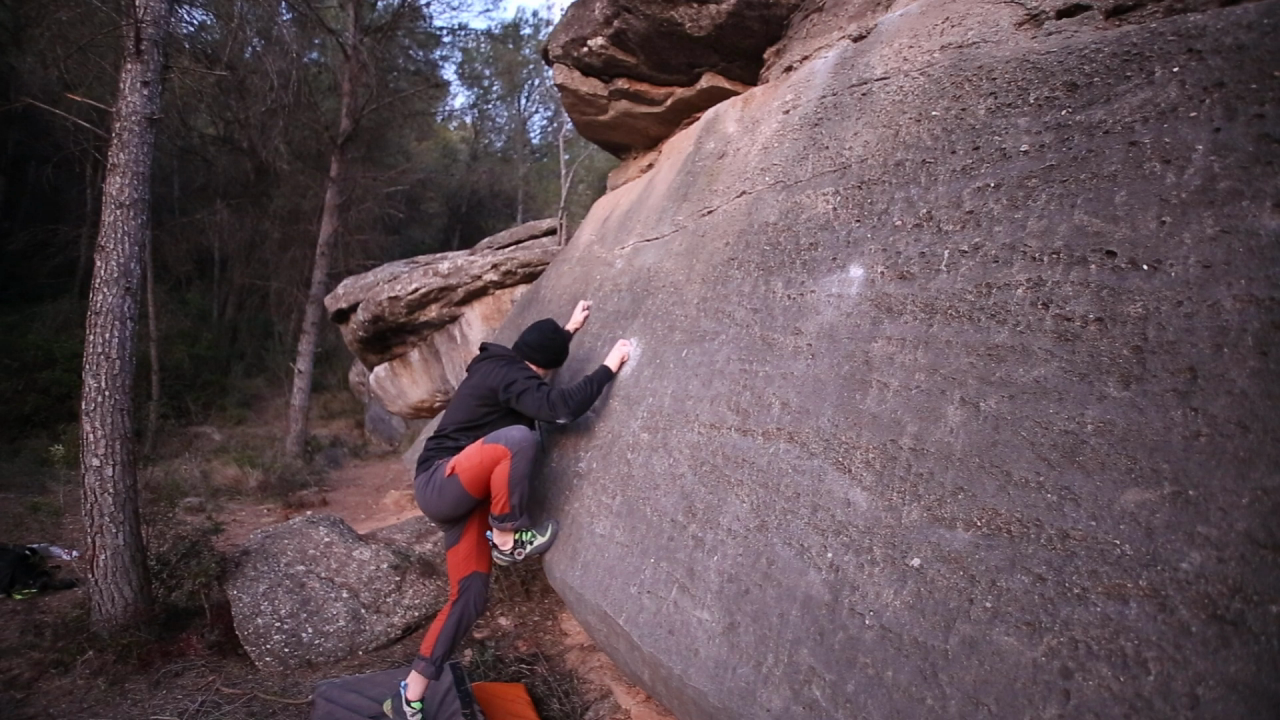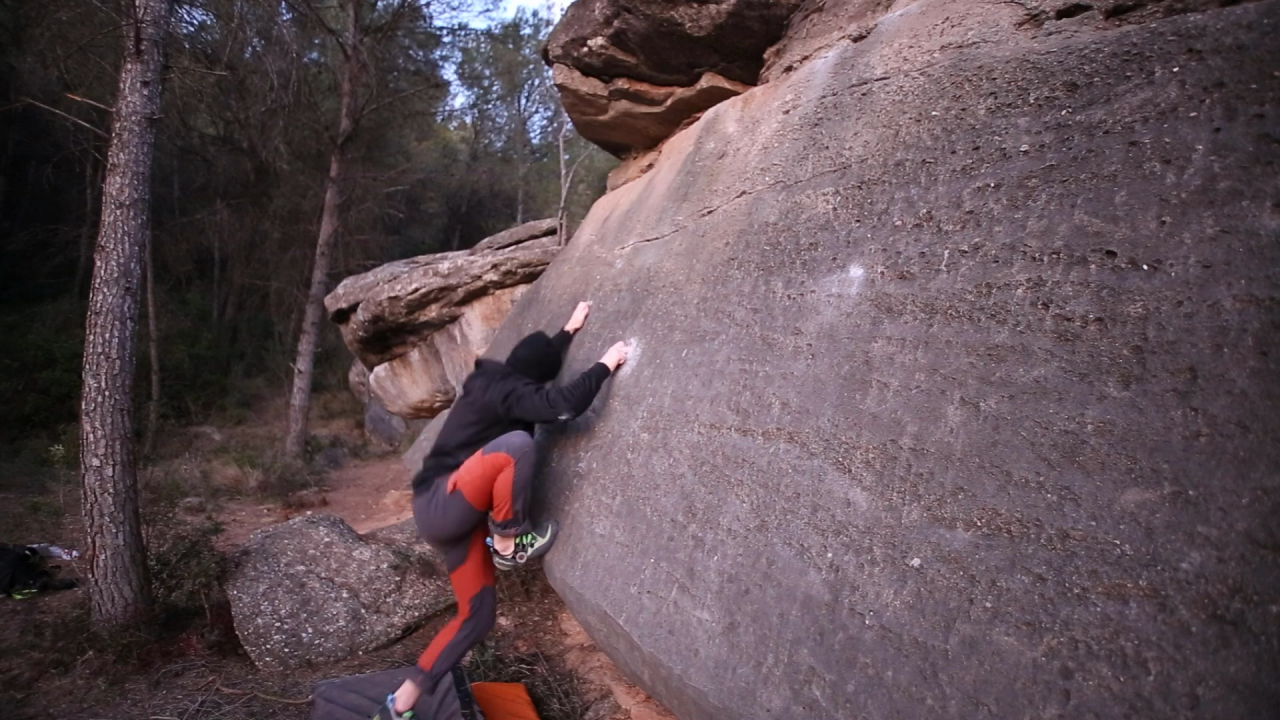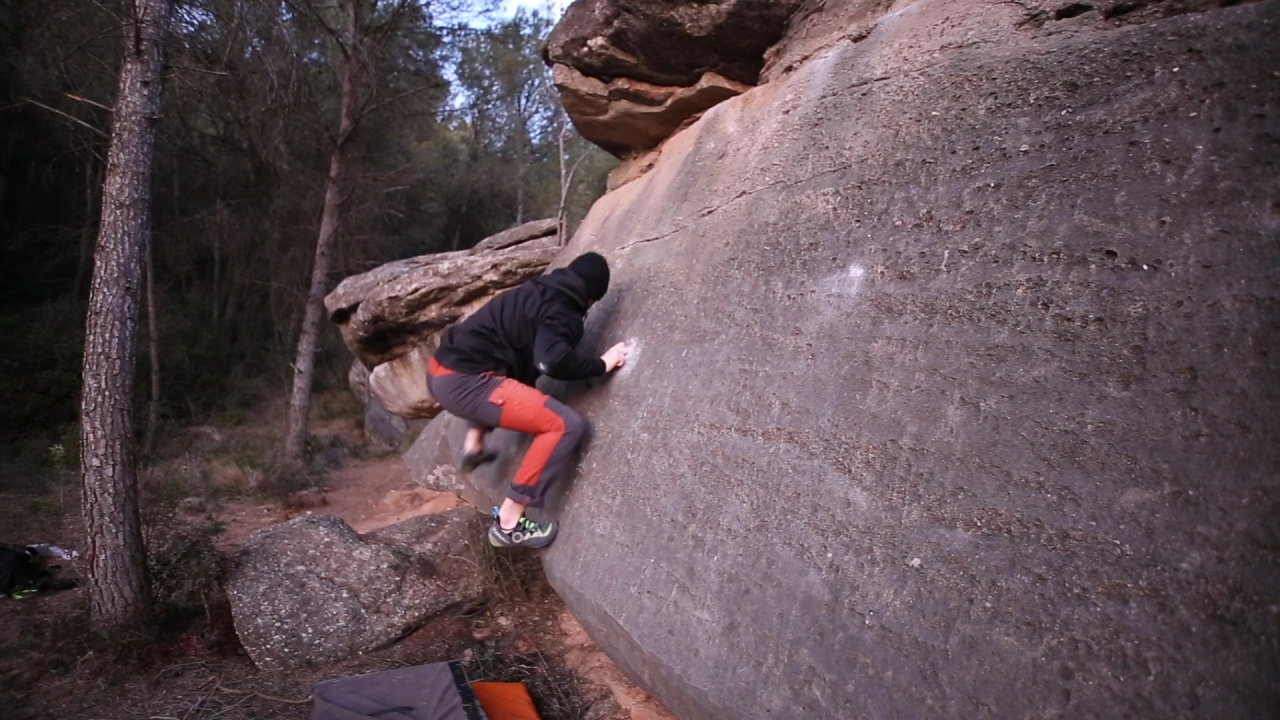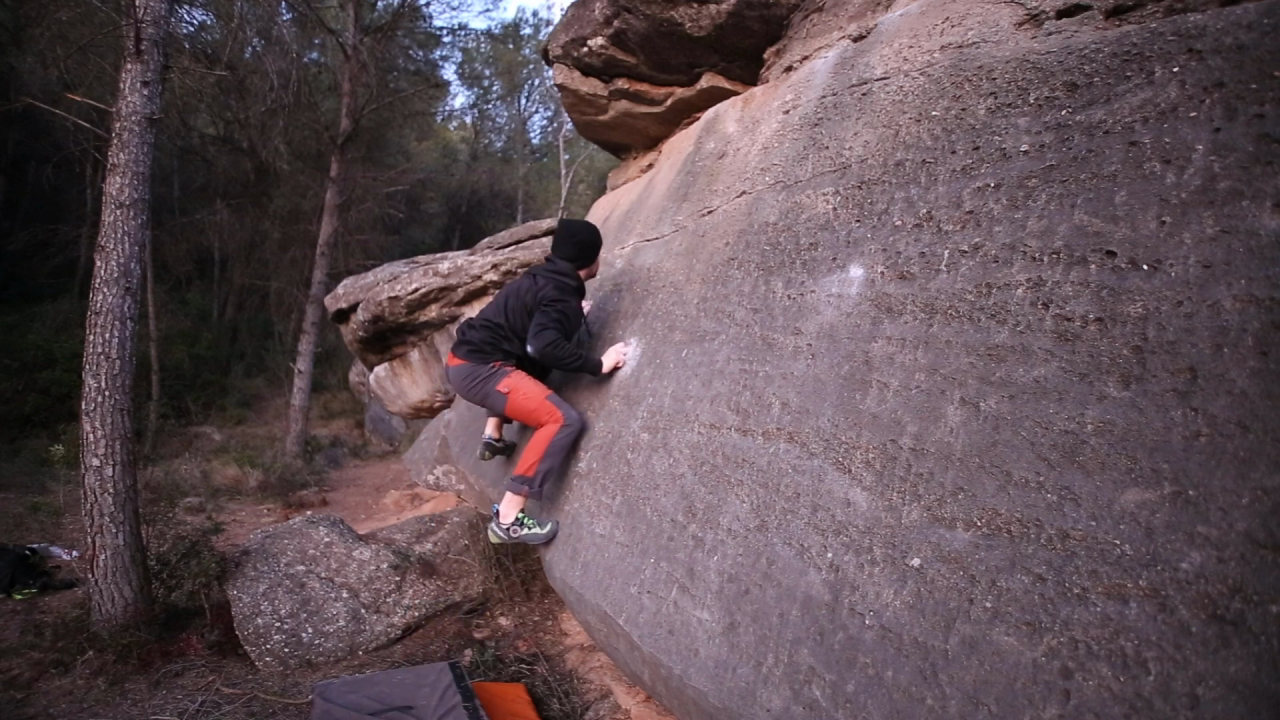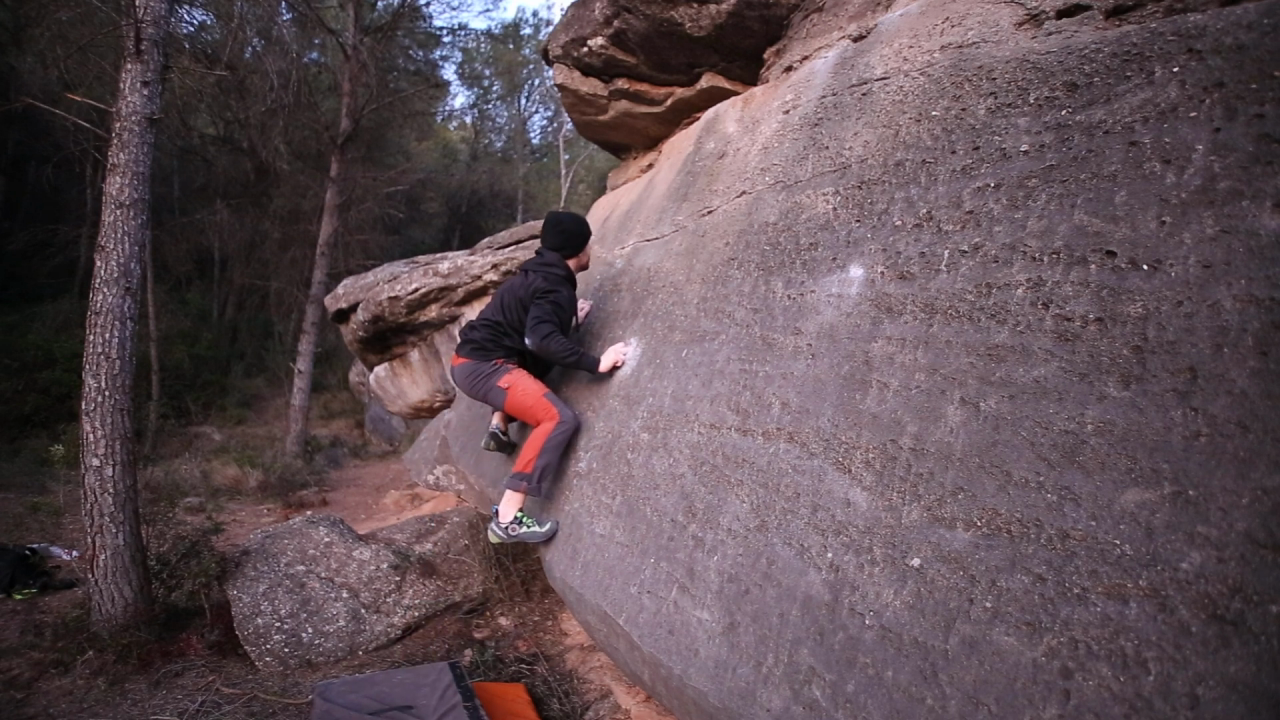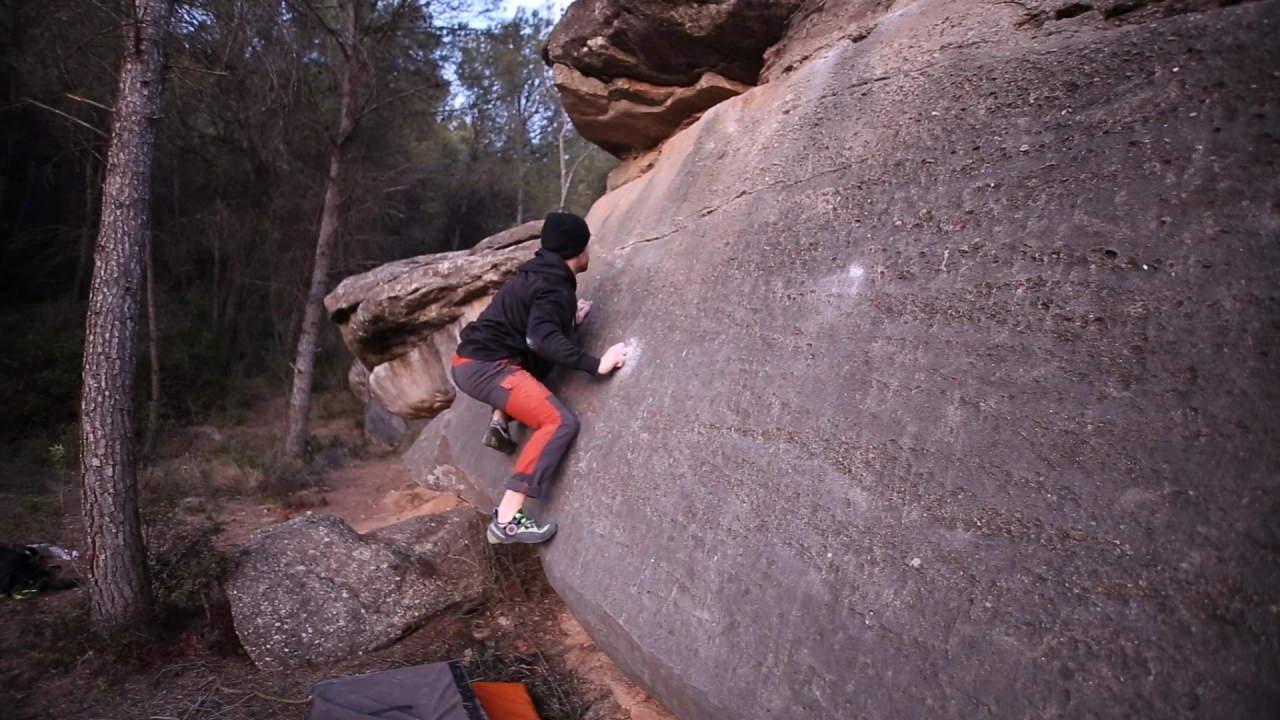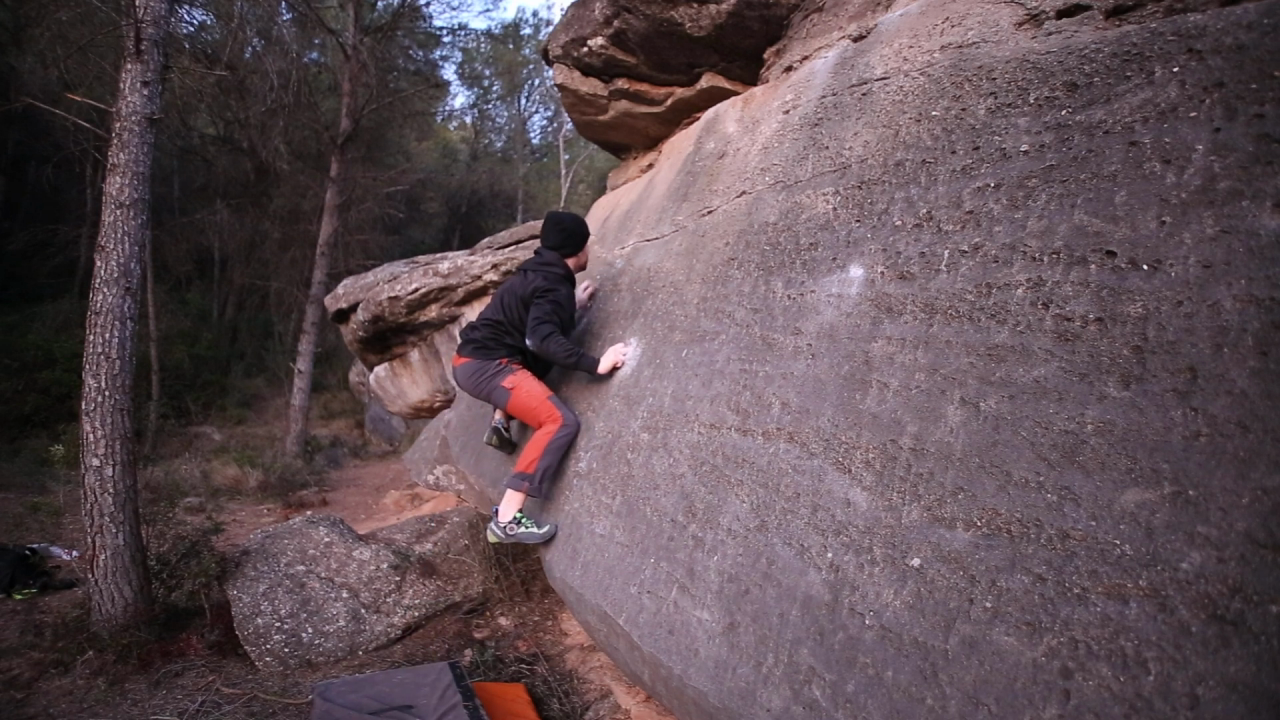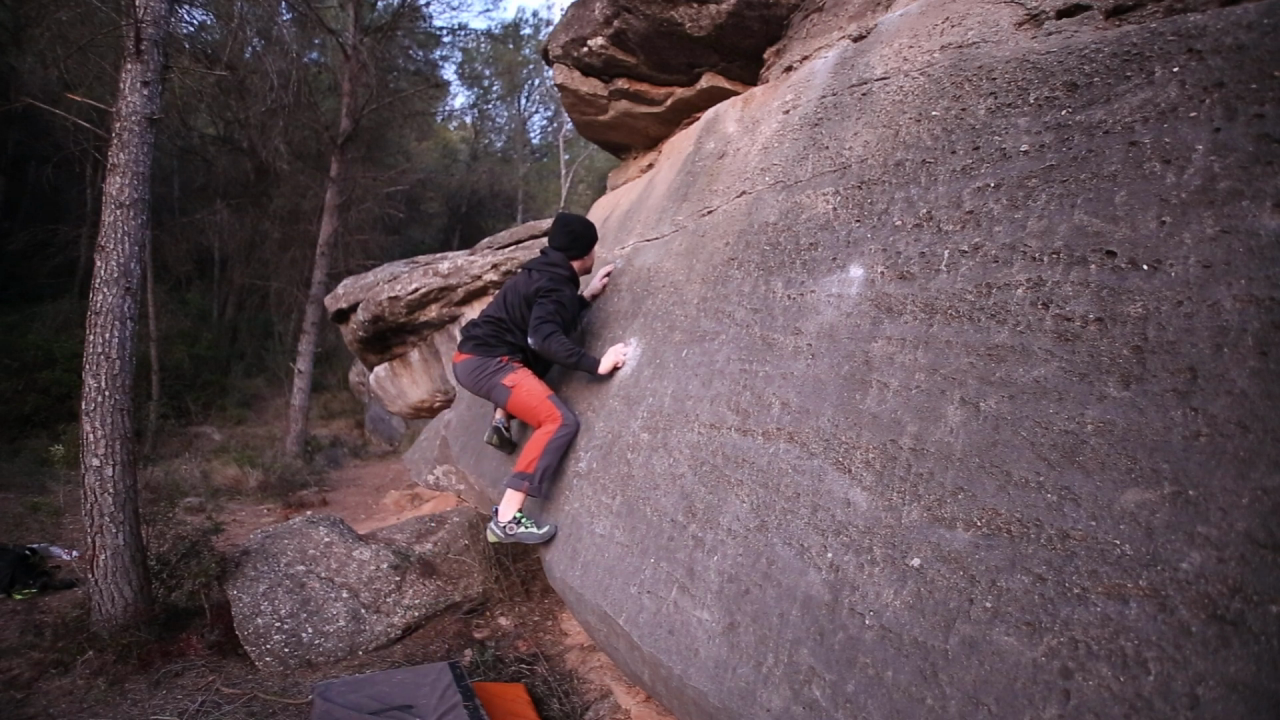
dt=0.5s
person 1, frame 1
left shoulder: (498, 366)
right shoulder: (510, 377)
left elbow: (536, 351)
right elbow: (561, 407)
left wrist: (567, 330)
right wrist: (608, 367)
left hip: (457, 492)
right hip: (441, 484)
left knee: (469, 595)
right knee: (517, 438)
right ankle: (507, 540)
person 1, frame 2
left shoulder: (492, 381)
right shoulder: (510, 391)
left elbow: (535, 360)
right elbow: (564, 404)
left wrist: (569, 331)
right wrist: (605, 365)
left hip: (450, 510)
right hip: (442, 505)
left knee: (477, 616)
right knee: (517, 445)
right ankle: (508, 544)
person 1, frame 3
left shoulder: (538, 291)
right shoulder: (562, 313)
right elbow: (551, 360)
right wrist: (601, 364)
left hip: (443, 372)
right hip: (465, 384)
right knee: (567, 425)
left ankle: (473, 446)
right ankle: (509, 523)
person 1, frame 4
left shoulder: (544, 279)
right shoulder: (561, 297)
right elbow: (543, 346)
left wrist: (572, 320)
right wrist: (598, 365)
left hip: (464, 361)
right hip: (480, 370)
left knee: (526, 369)
right knee: (563, 421)
left ankle: (492, 436)
right ankle: (508, 519)
person 1, frame 5
left shoulder: (538, 274)
right shoulder: (554, 289)
right elbow: (540, 340)
left wrist: (568, 320)
right wrist: (596, 363)
left hip: (469, 361)
right hip: (484, 368)
left knee: (528, 366)
right knee: (558, 419)
left ankle: (498, 429)
right ankle: (507, 518)
person 1, frame 6
left shoulder: (537, 275)
right shoulder: (555, 289)
right elbow: (542, 339)
left wrist: (569, 320)
right wrist: (596, 364)
left hip: (469, 361)
right hip: (487, 368)
left knee: (531, 364)
right knee: (559, 422)
left ankle: (499, 425)
right ankle: (507, 520)
person 1, frame 7
left shoulder: (536, 274)
right shoulder: (553, 287)
right elbow: (542, 340)
left wrist: (572, 308)
right wrist: (595, 364)
left hip: (470, 361)
right hip: (487, 367)
left knee: (525, 363)
right knee: (560, 422)
left ankle: (500, 424)
right ankle: (507, 518)
person 1, frame 8
left shoulder: (544, 273)
right shoulder: (556, 286)
left elbow: (545, 320)
right elbow: (544, 338)
left wrist: (587, 296)
right wrist: (597, 364)
left hip: (472, 357)
right hip: (487, 363)
left knee: (531, 361)
right knee: (559, 421)
left ankle: (500, 423)
right ankle: (506, 519)
